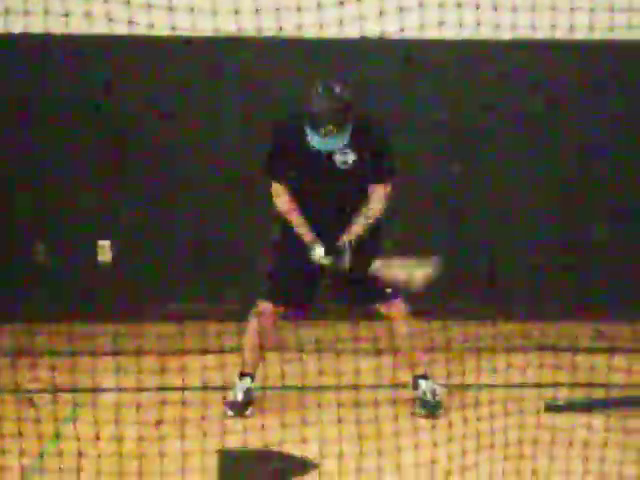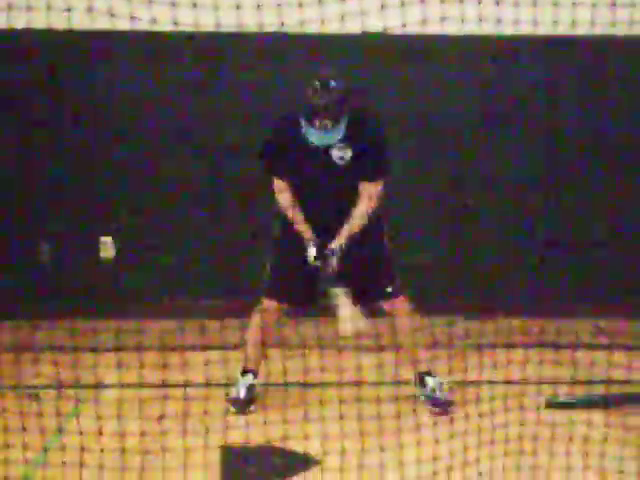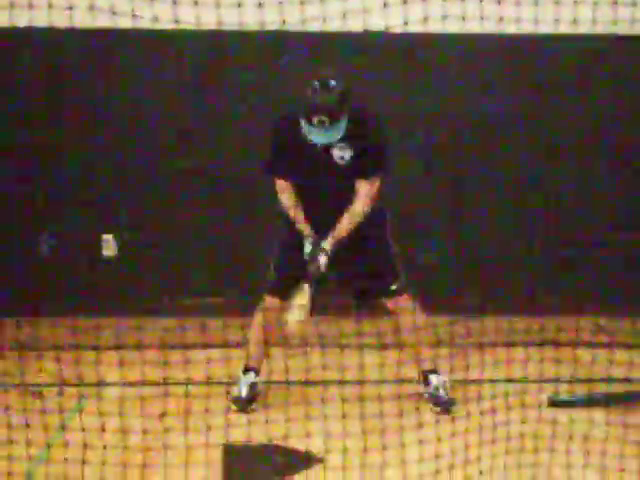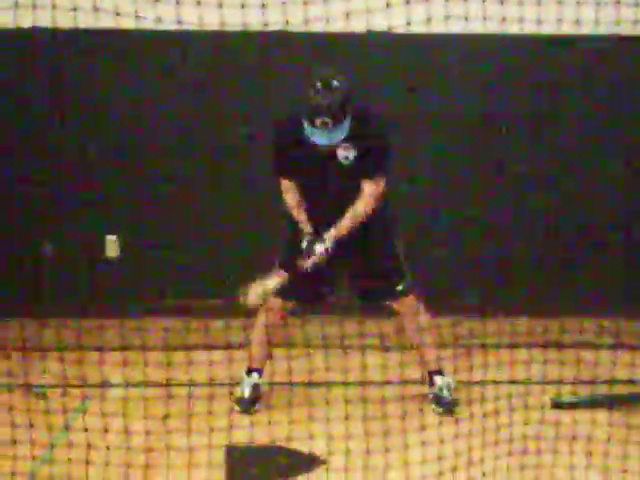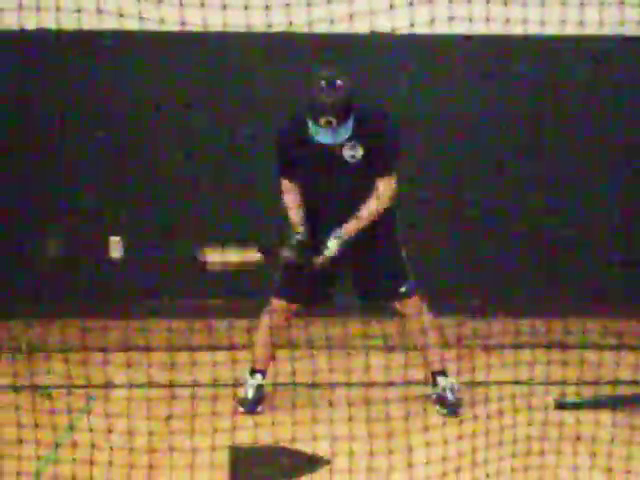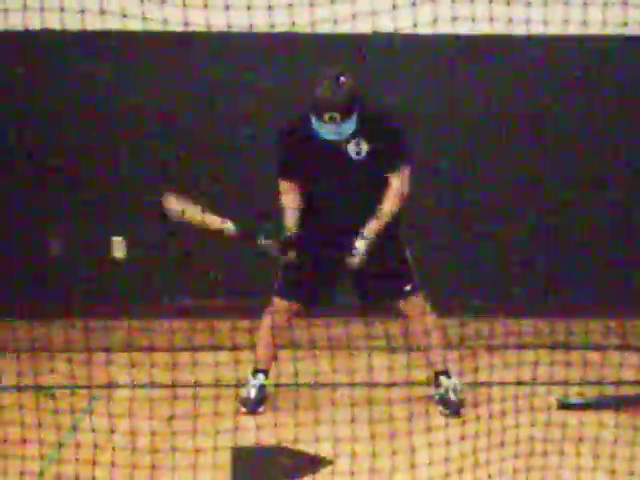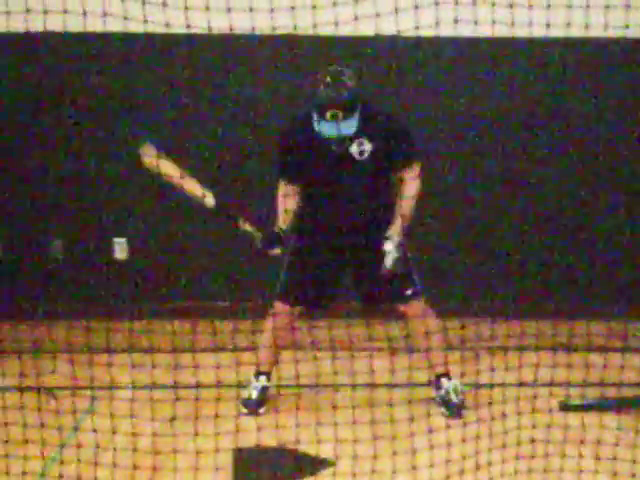
dt=0.1s
person 1, frame 1
left shoulder: (370, 135)
right shoulder: (287, 135)
left elbow: (380, 193)
right elbow: (280, 193)
left wrist: (350, 239)
right wrist: (311, 242)
left hip: (354, 236)
right hip: (301, 232)
left knee: (394, 305)
right knee: (267, 307)
left ankle: (422, 382)
right ankle: (244, 383)
person 1, frame 2
left shoulder: (367, 129)
right shoulder: (285, 130)
left elbow: (370, 197)
right elbow: (282, 187)
left wrist: (339, 245)
right wrist: (309, 238)
left hip: (358, 229)
right hip: (302, 228)
left knee: (396, 301)
right knee: (271, 304)
left ankle: (426, 378)
right ankle: (248, 379)
person 1, frame 3
left shoulder: (367, 128)
right shoulder: (286, 130)
left elbow: (366, 196)
right elbow: (284, 188)
left wrist: (331, 243)
right wrist: (308, 236)
left hip: (360, 227)
right hip: (305, 226)
left knee: (400, 300)
right knee: (272, 302)
left ankle: (430, 377)
right ankle: (250, 377)
person 1, frame 4
left shoulder: (370, 128)
right shoulder: (289, 132)
left elbow: (371, 195)
right elbow: (289, 185)
left wrist: (331, 238)
right wrist: (307, 233)
left hip: (366, 228)
right hip: (310, 229)
left knee: (406, 300)
right knee: (276, 302)
left ankle: (436, 378)
right ankle: (253, 378)
person 1, frame 5
left shoulder: (376, 126)
right shoulder: (293, 133)
left elbow: (384, 192)
right elbow: (290, 187)
left wrist: (343, 236)
right wrist: (300, 234)
left hip: (370, 228)
right hip: (314, 229)
left knee: (409, 301)
right knee: (280, 304)
left ankle: (440, 379)
right ankle: (256, 380)
person 1, frame 6
left shoulder: (380, 125)
right shoulder: (296, 132)
left elbow: (398, 183)
right elbow: (290, 185)
left wrist: (368, 235)
right wrist: (291, 231)
left hip: (374, 229)
right hip: (317, 229)
left knee: (413, 301)
right knee: (282, 304)
left ankle: (443, 379)
right ankle: (259, 380)
person 1, frame 7
left shoulder: (383, 125)
right shoulder: (297, 133)
left elbow: (410, 178)
right elbow: (290, 187)
left wrist: (396, 235)
right wrist: (282, 230)
left hip: (375, 231)
right hip: (318, 232)
left knee: (414, 304)
right knee: (283, 307)
left ankle: (444, 381)
right ankle: (260, 381)
